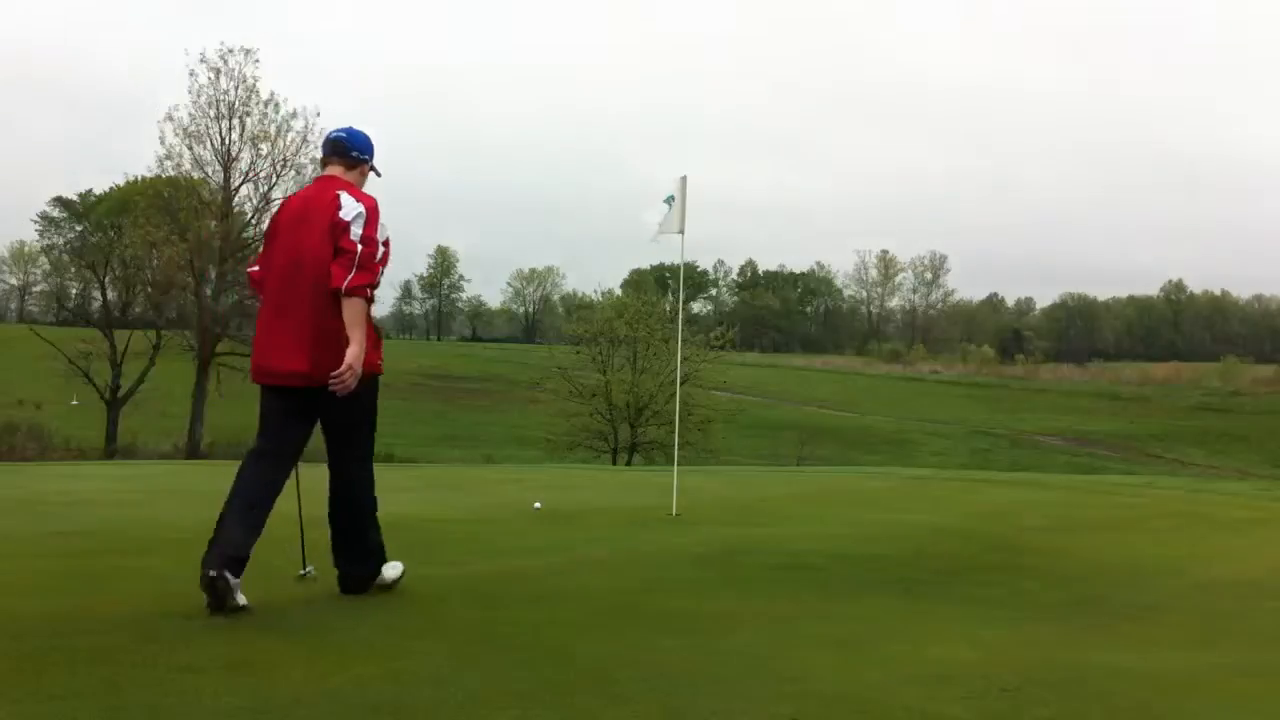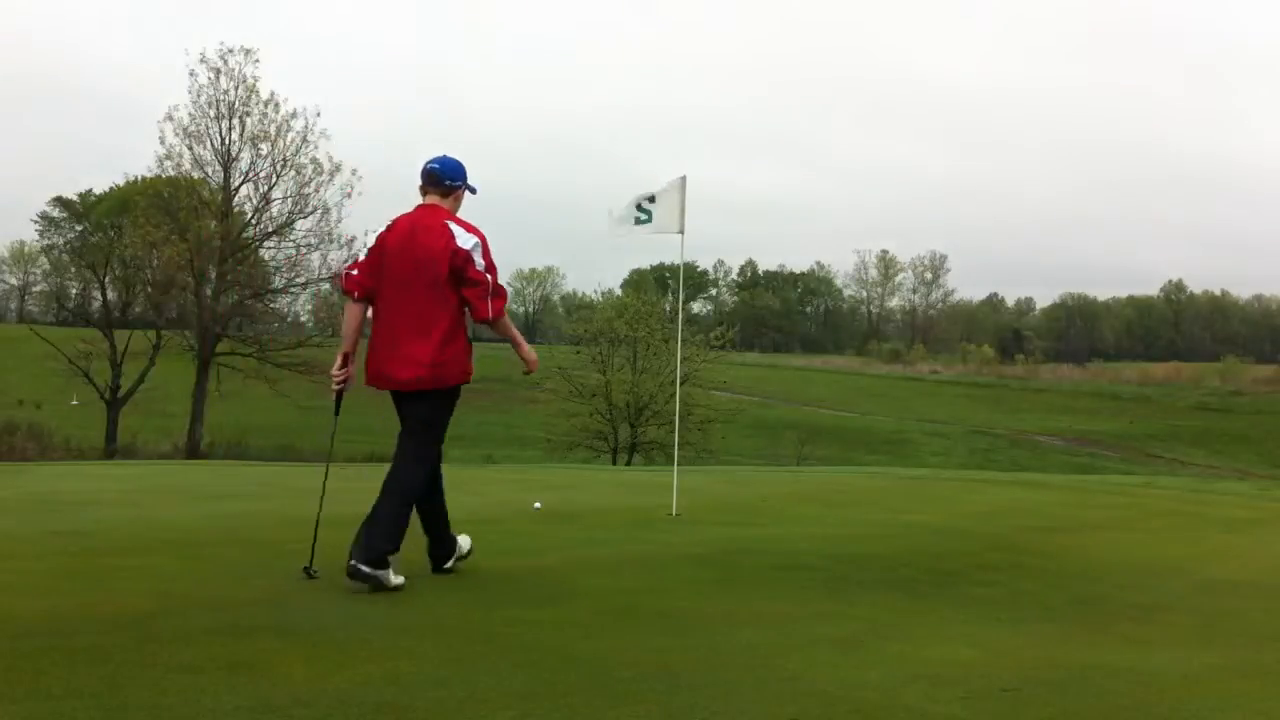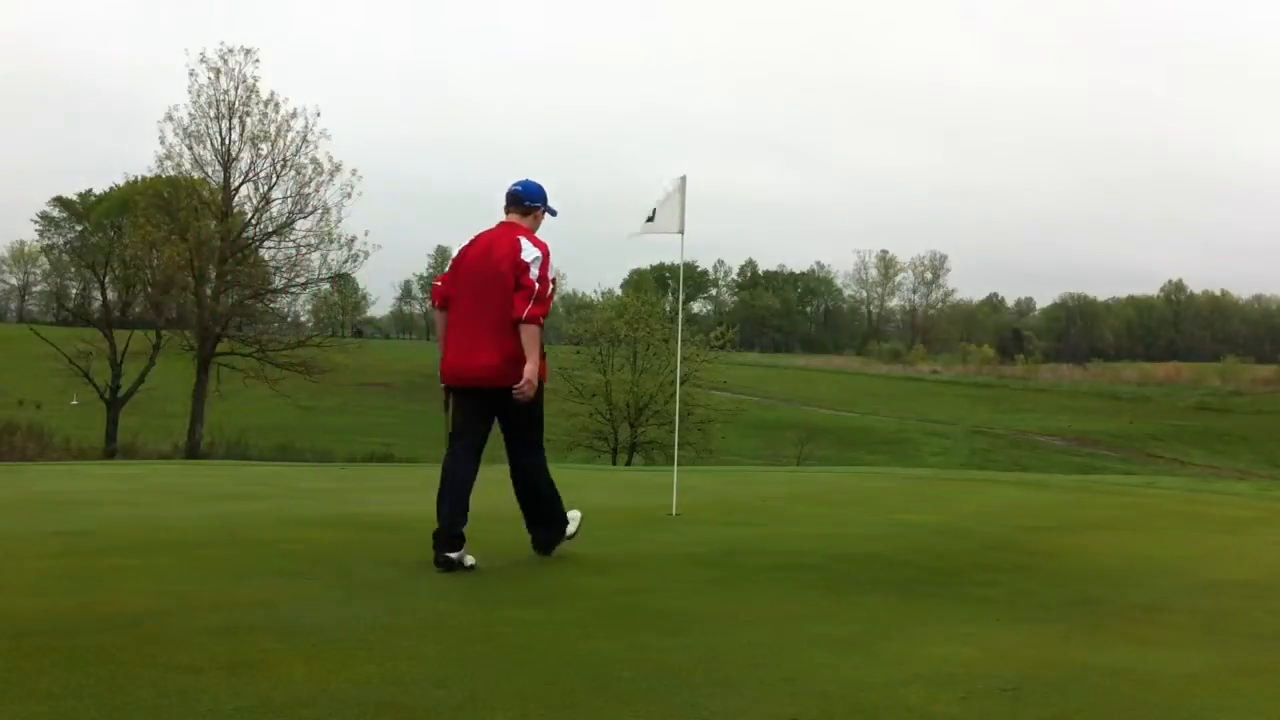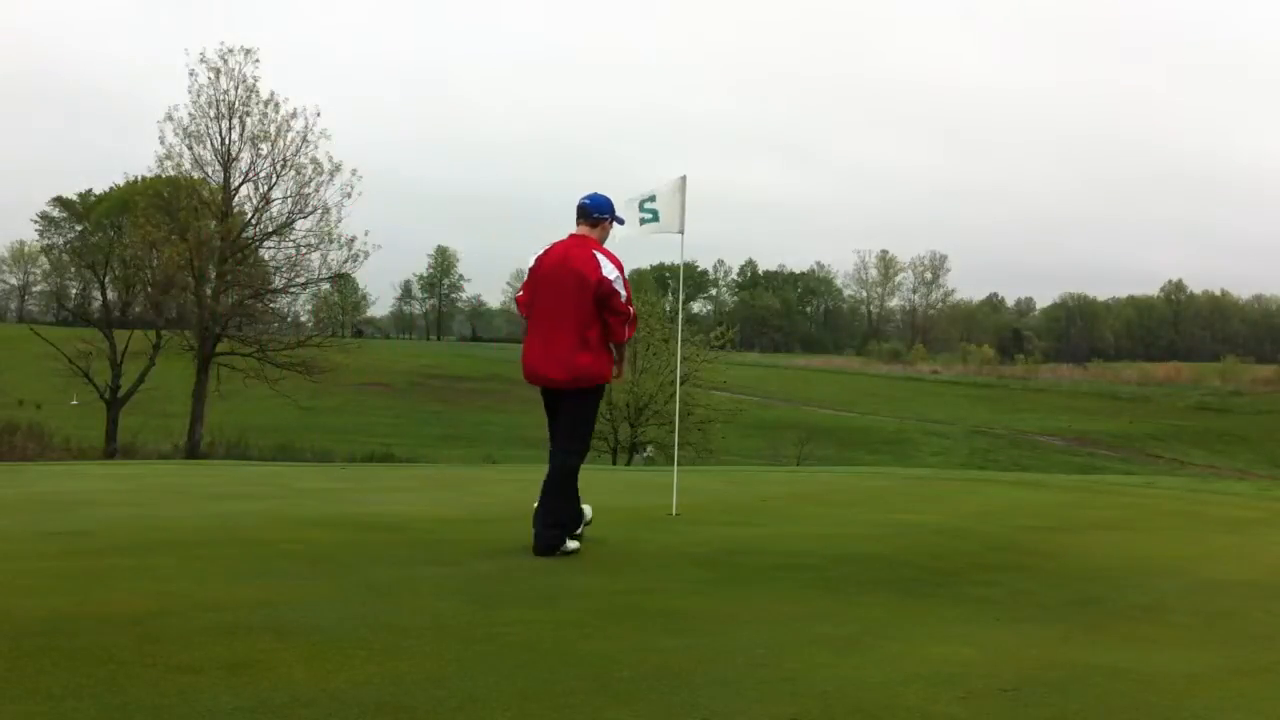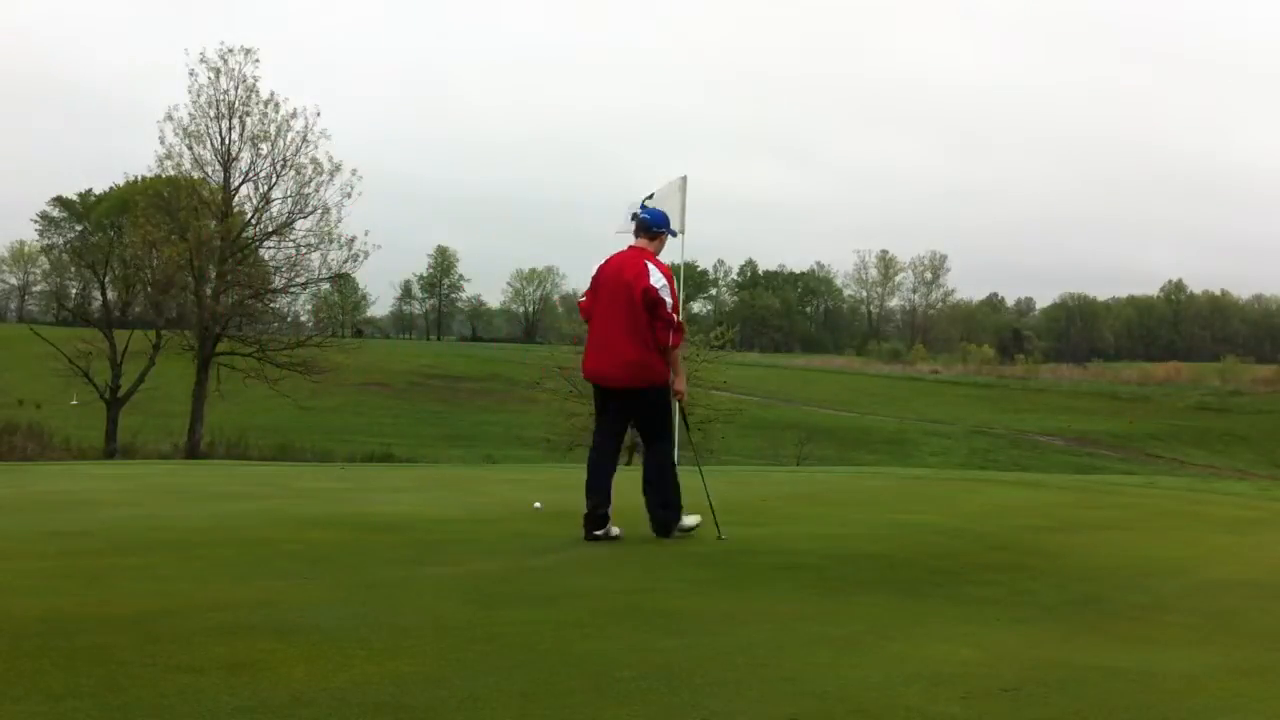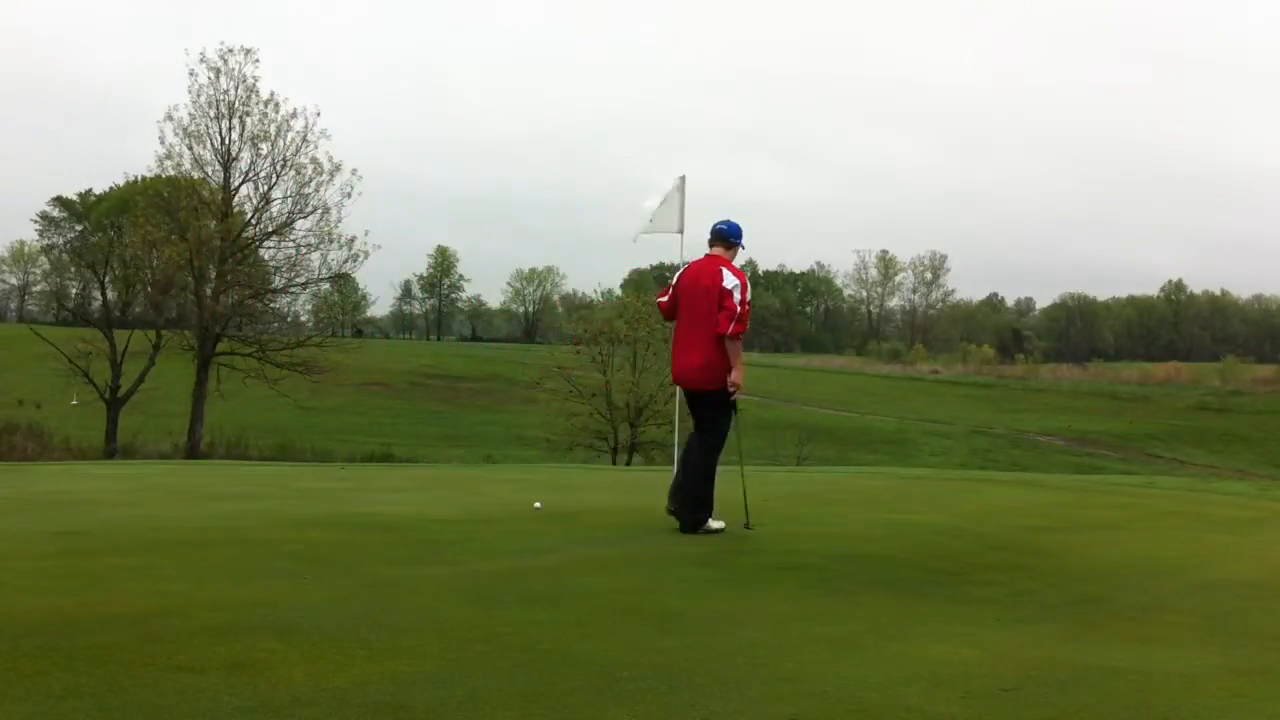
dt=0.5s
person 1, frame 1
left shoulder: (285, 208)
right shoulder: (356, 205)
left elbow: (264, 285)
right elbow: (352, 280)
right wrist: (357, 344)
left hip: (280, 356)
right hip: (336, 357)
left knee: (268, 458)
right knee: (352, 463)
left ankle: (224, 563)
right ankle: (362, 568)
person 1, frame 2
left shoulder: (389, 232)
right shoulder: (464, 236)
left elbow: (357, 294)
right elbow: (488, 303)
left wrist: (346, 354)
right wrist: (521, 345)
left hip: (392, 364)
right hip: (438, 366)
left knee: (421, 449)
right knee: (416, 457)
left ankle: (444, 548)
right ankle: (370, 556)
person 1, frame 3
left shoulder: (471, 246)
right shoulder: (531, 248)
left elbow: (441, 302)
right elbow: (529, 310)
left wrist: (451, 355)
right wrist: (533, 364)
left hip: (465, 366)
right hip: (510, 368)
left knee: (462, 451)
right knee: (527, 451)
left ankle: (449, 544)
right ankle: (550, 529)
person 1, frame 4
left shoulder: (544, 256)
right shoulder: (605, 263)
left elbow: (525, 306)
right elbow: (620, 322)
right wrist: (620, 360)
left hip: (544, 365)
right hip: (584, 368)
left knee: (562, 440)
right knee: (571, 447)
left ankle: (569, 514)
right ankle: (549, 535)
person 1, frame 5
left shoulder: (606, 266)
right shoulder: (657, 273)
left elbow: (587, 312)
right elbow: (668, 331)
right wrist: (678, 375)
left hip: (603, 369)
right hip: (643, 372)
left knee: (604, 442)
right knee: (659, 442)
left ankle: (596, 522)
right ankle: (667, 519)
person 1, frame 6
left shoulder: (685, 272)
right shoulder: (732, 277)
left elbow: (665, 307)
right elbow: (732, 327)
left wrist: (690, 311)
right wrist: (737, 369)
left hip: (686, 369)
right hip: (716, 372)
left knee: (702, 433)
right knee: (711, 440)
left ankle: (682, 499)
right ankle: (694, 516)
